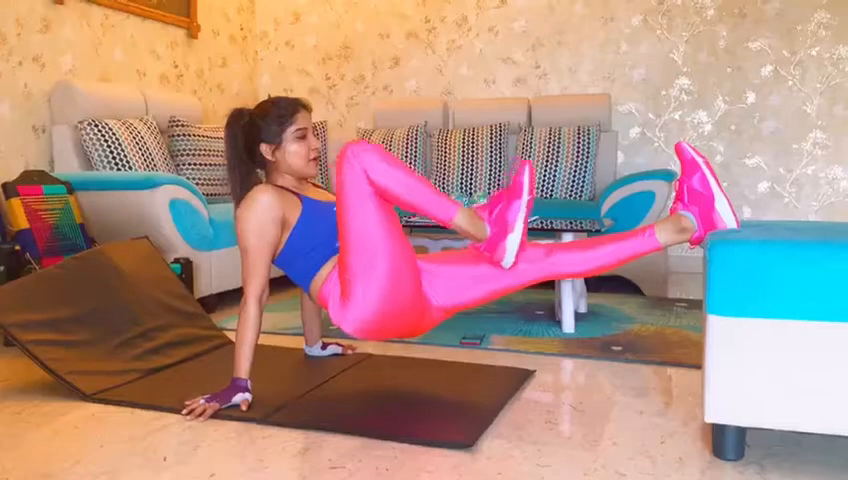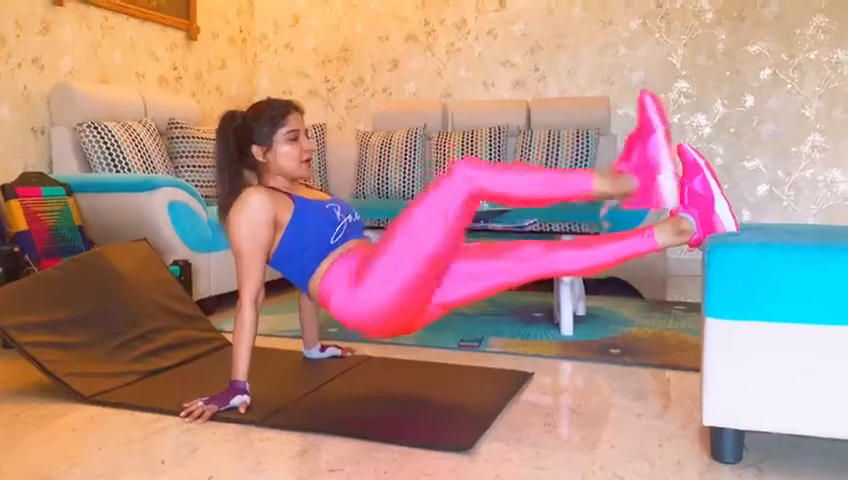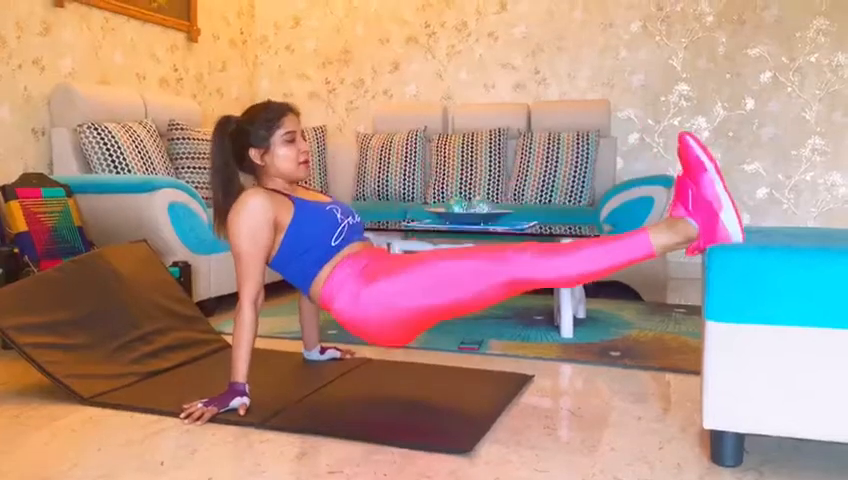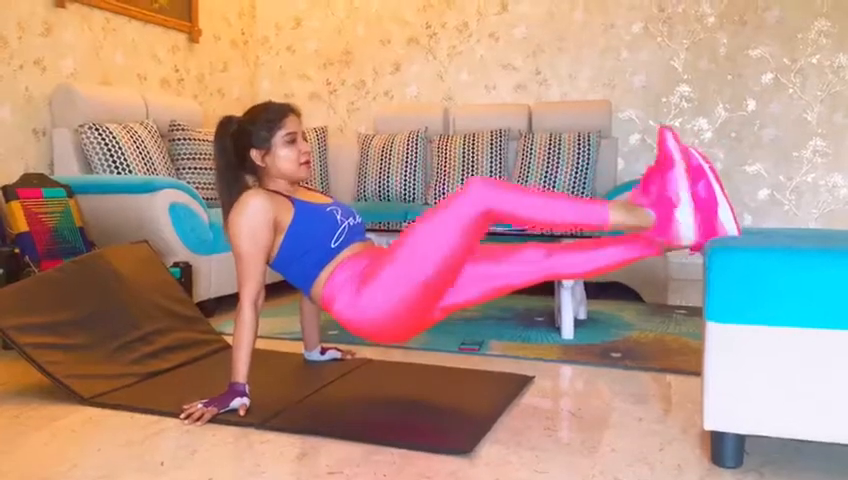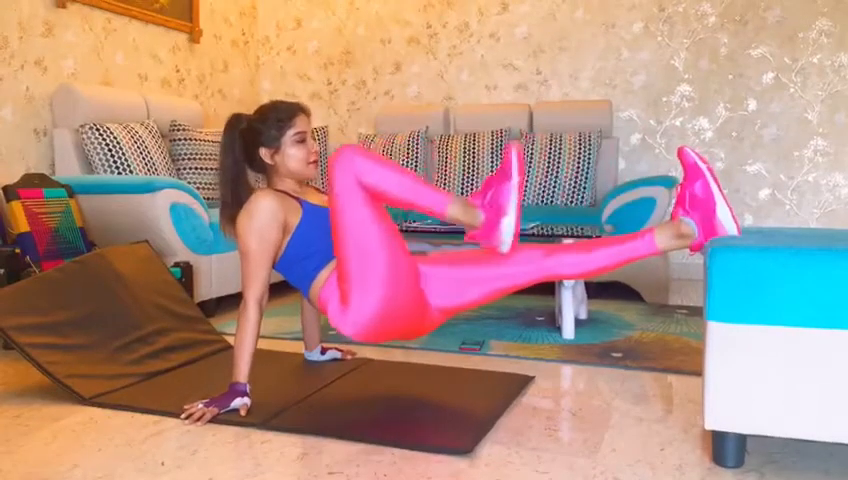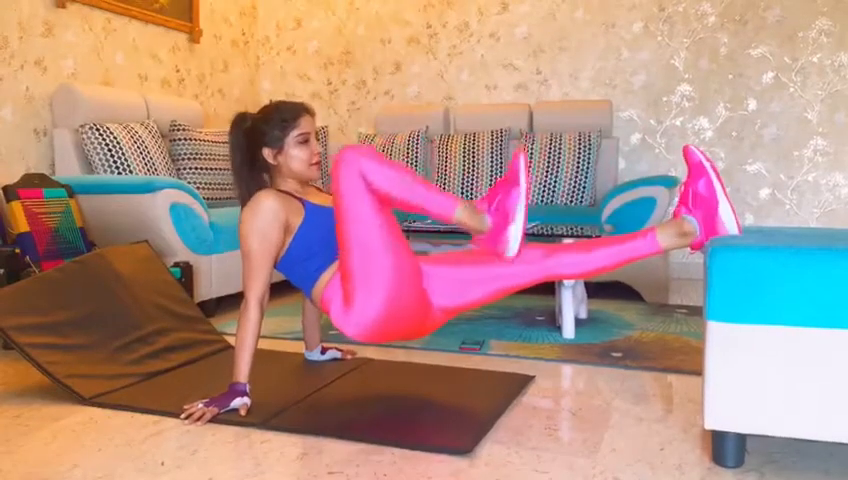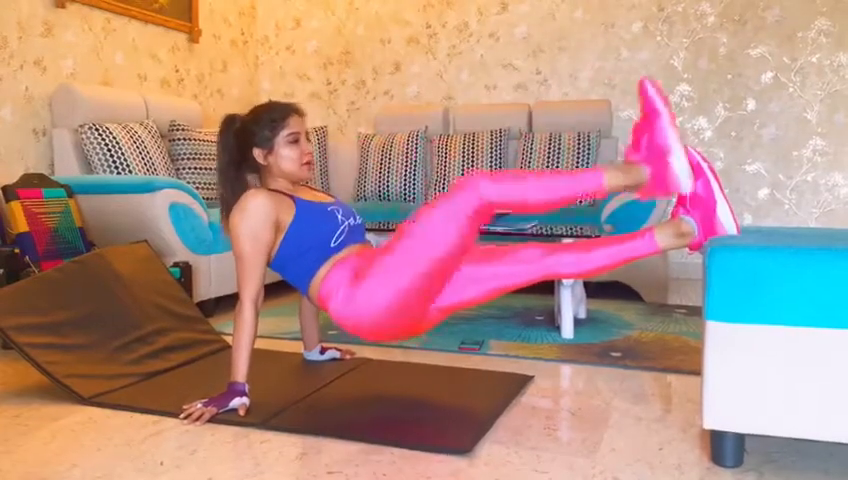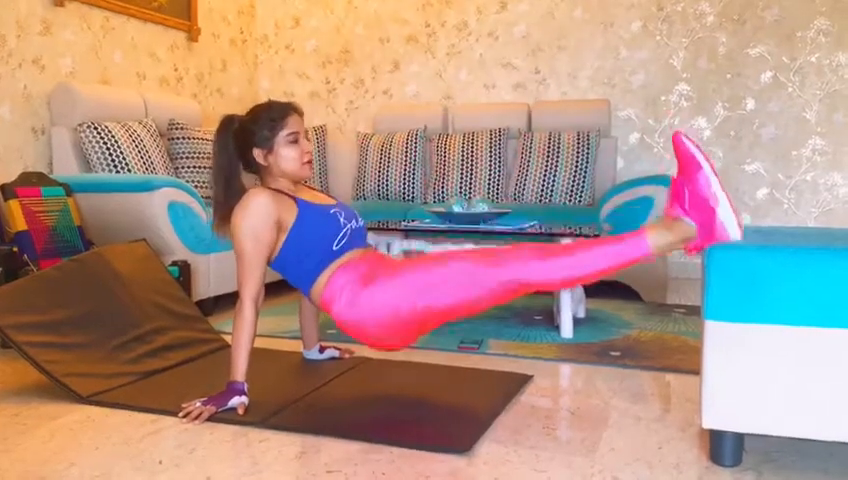
dt=0.3s
person 1, frame 1
left shoulder: (309, 192)
right shoulder: (264, 202)
right elbow: (254, 295)
left wrist: (316, 344)
right wrist: (238, 383)
left hip: (407, 292)
right hip: (372, 303)
left knee: (543, 258)
right knee: (360, 154)
left ankle: (683, 224)
right ankle: (481, 227)
person 1, frame 2
left shoulder: (304, 194)
right shoulder: (256, 205)
right elbow: (250, 296)
left wrist: (314, 347)
right wrist: (236, 387)
left hip: (403, 292)
right hip: (372, 295)
left knee: (535, 255)
right knee: (464, 174)
left ankle: (682, 225)
right ankle: (624, 181)
person 1, frame 3
left shoulder: (301, 194)
right shoulder: (255, 206)
right elbow: (249, 298)
left wrist: (313, 348)
right wrist: (236, 388)
left hip: (396, 287)
right hip: (374, 300)
left knee: (529, 258)
right knee: (522, 266)
left ankle: (683, 226)
right ankle: (687, 226)
person 1, frame 4
left shoulder: (303, 195)
right shoulder: (256, 207)
right elbow: (250, 298)
left wrist: (314, 348)
right wrist: (236, 388)
left hip: (402, 292)
right hip: (374, 300)
left knee: (532, 256)
right knee: (479, 192)
left ankle: (672, 228)
right ankle: (646, 213)
person 1, frame 5
left shoulder: (309, 197)
right shoulder: (264, 207)
right elbow: (253, 299)
left wrist: (315, 349)
right wrist: (237, 388)
left hip: (406, 293)
right hip: (374, 304)
left knee: (536, 259)
right knee: (350, 160)
left ankle: (684, 230)
right ankle: (475, 215)
person 1, frame 6
left shoulder: (312, 196)
right shoulder: (268, 207)
right elbow: (254, 299)
left wrist: (315, 349)
right wrist: (237, 388)
left hip: (408, 294)
right hip: (375, 305)
left knee: (539, 259)
right knee: (356, 159)
left ankle: (684, 229)
right ankle: (480, 218)
person 1, frame 7
left shoulder: (306, 194)
right shoulder: (257, 206)
right elbow: (250, 296)
left wrist: (314, 348)
right wrist: (235, 388)
left hip: (400, 296)
right hip: (371, 300)
left knee: (538, 259)
right knee: (476, 188)
left ankle: (684, 231)
right ankle: (633, 172)
person 1, frame 8
left shoulder: (306, 194)
right shoulder: (259, 206)
right elbow: (249, 298)
left wrist: (312, 347)
right wrist: (234, 387)
left hip: (397, 291)
right hip: (373, 305)
left knee: (530, 257)
right knee: (519, 270)
left ankle: (680, 227)
right ankle: (682, 227)
